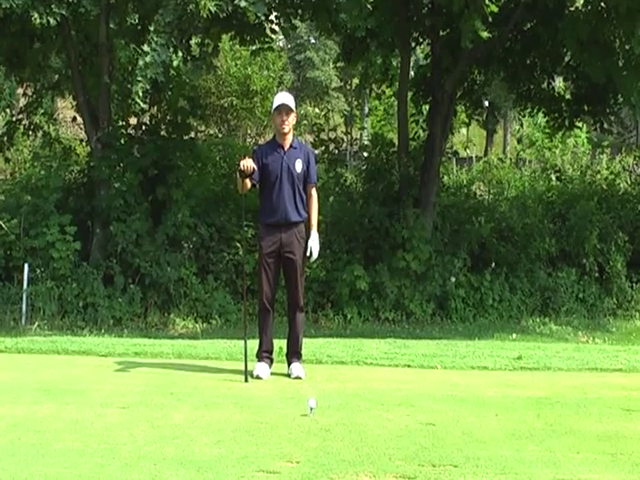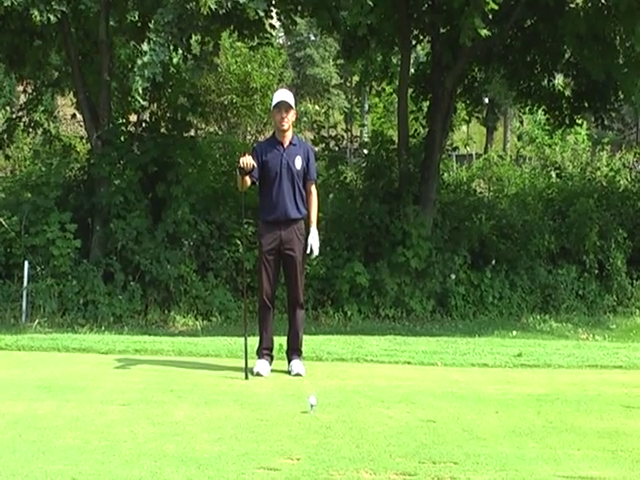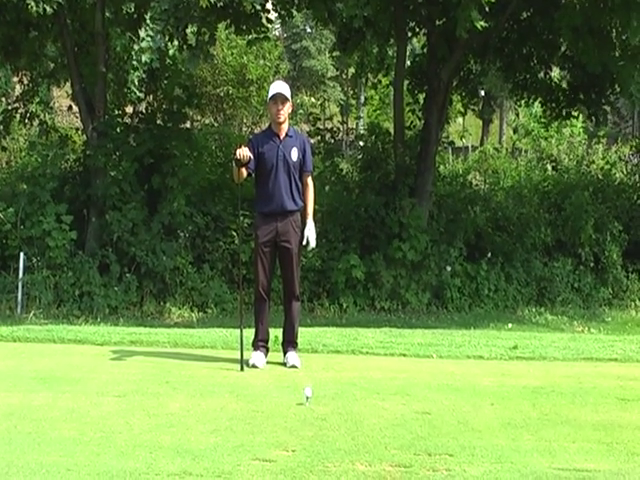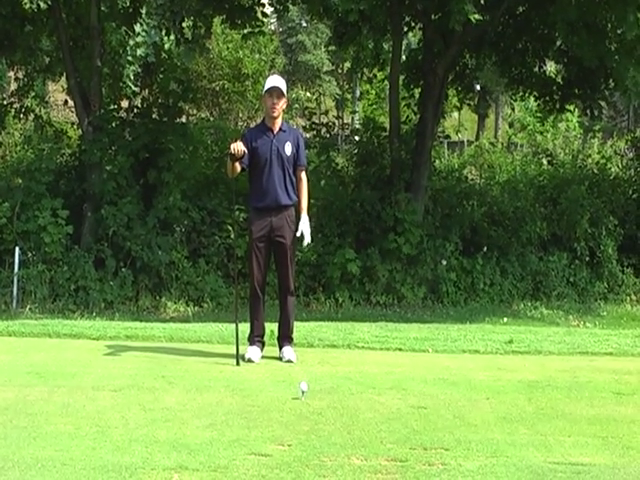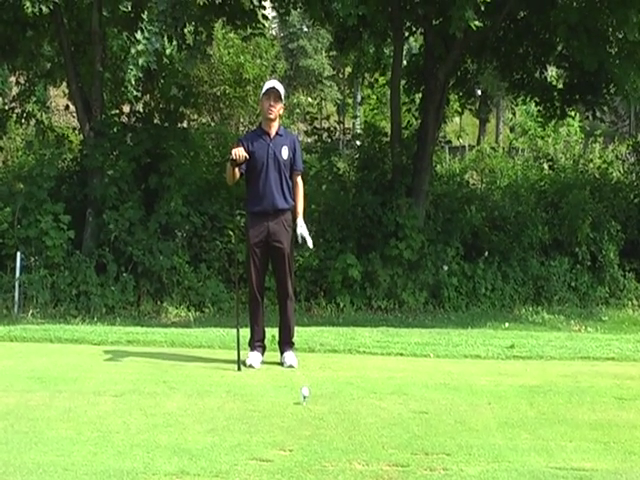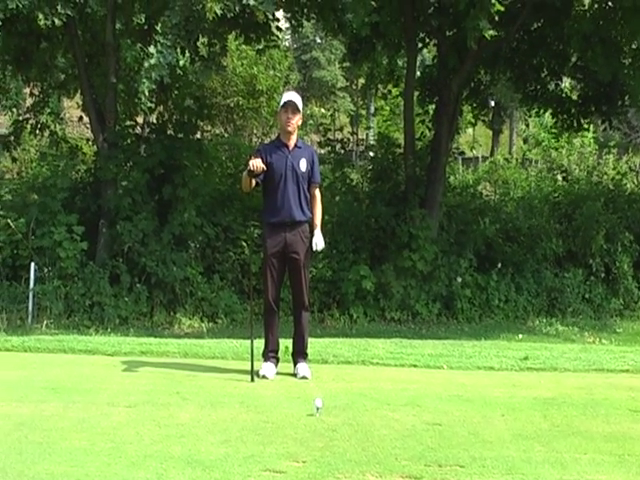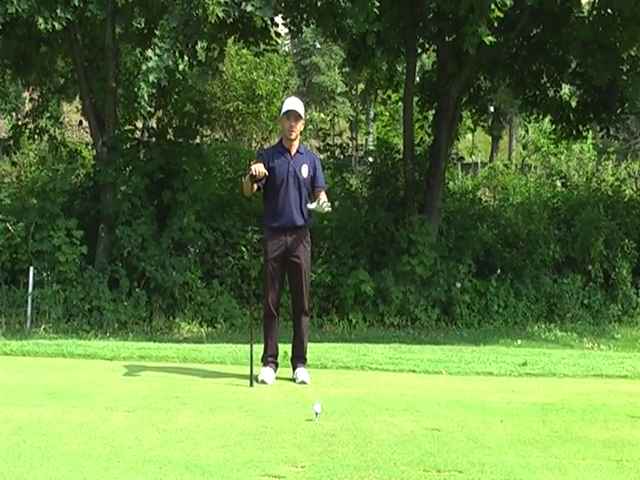
dt=0.7s
person 1, frame 1
left shoulder: (306, 153)
right shoulder: (262, 152)
left elbow: (312, 193)
right elbow: (244, 188)
left wrist: (314, 231)
right wrist: (243, 173)
left hip: (296, 231)
right hip: (268, 232)
left knee: (296, 298)
right knee: (266, 297)
left ankle: (295, 359)
right ankle: (264, 358)
person 1, frame 2
left shoulder: (305, 150)
right shoulder: (261, 149)
left elbow: (311, 190)
right elbow: (244, 186)
left wrist: (314, 228)
right wrist: (242, 171)
left hip: (295, 228)
right hip: (268, 229)
left knee: (296, 295)
right knee: (266, 295)
left ankle: (295, 355)
right ankle: (264, 355)
person 1, frame 3
left shoulder: (301, 141)
right shoulder: (257, 141)
left elbow: (307, 182)
right elbow: (240, 178)
left wrist: (309, 220)
right wrist: (239, 162)
left hip: (291, 220)
right hip: (264, 221)
left knee: (292, 287)
right knee: (262, 286)
left ankle: (290, 347)
right ankle: (260, 346)
person 1, frame 4
left shoulder: (295, 136)
right shoulder: (251, 136)
left elbow: (301, 177)
right elbow: (233, 173)
left wrist: (304, 215)
right wrist: (233, 156)
left hip: (285, 215)
right hip: (258, 216)
left knee: (287, 282)
right knee: (257, 282)
left ankle: (286, 342)
right ankle: (255, 341)
person 1, frame 5
left shoulder: (291, 140)
right shoulder: (248, 140)
left elbow: (297, 181)
right elbow: (231, 180)
left wrist: (300, 218)
right wrist: (233, 161)
left hip: (282, 219)
right hip: (256, 220)
left knee: (285, 286)
right knee: (255, 286)
left ankle: (287, 347)
right ankle: (256, 347)
person 1, frame 6
left shoulder: (309, 153)
right shoulder: (265, 151)
left elbow: (315, 193)
right elbow: (247, 188)
left wrist: (317, 229)
right wrist: (250, 171)
left hip: (300, 231)
right hip: (273, 232)
left knee: (301, 298)
right knee: (271, 297)
left ankle: (300, 358)
right ankle: (270, 357)
person 1, frame 7
left shoulder: (311, 159)
right shoulder: (266, 156)
left elbow: (320, 194)
right elbow: (247, 192)
left wrist: (322, 204)
right wrist: (251, 175)
left hip: (299, 236)
right hip: (273, 236)
left knee: (301, 303)
right knee: (271, 302)
left ankle: (299, 363)
right ankle: (269, 362)
